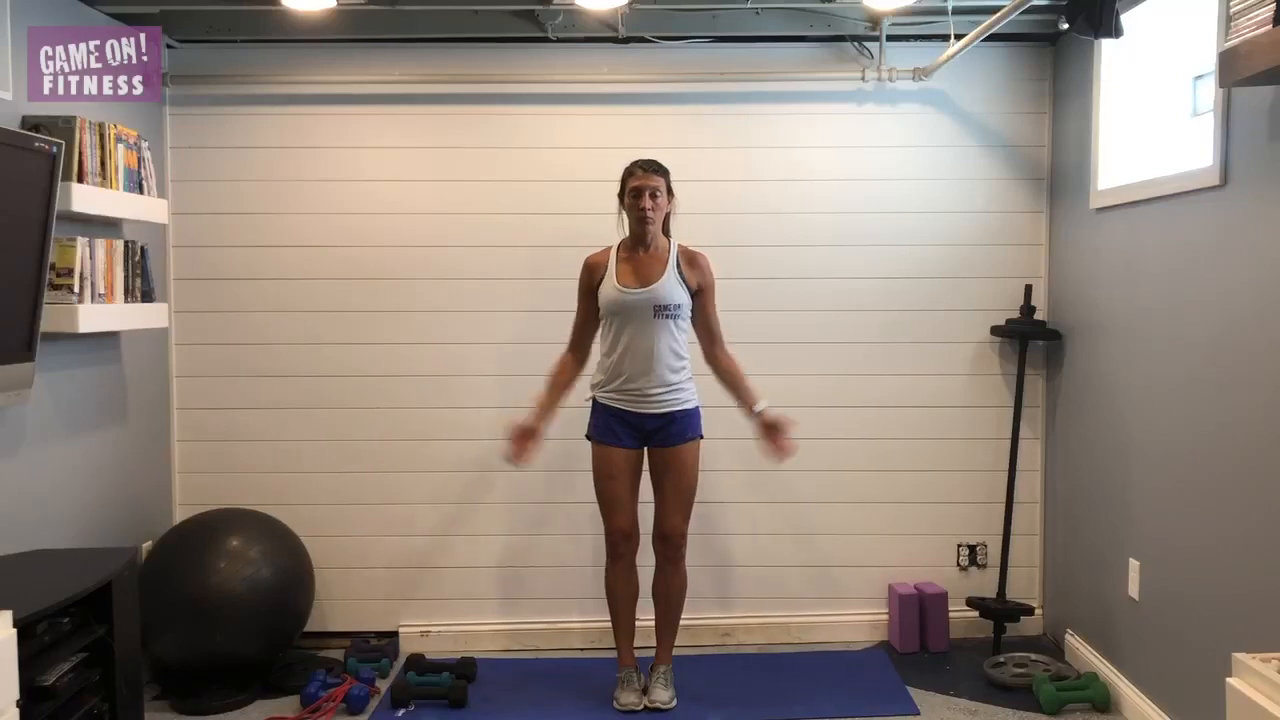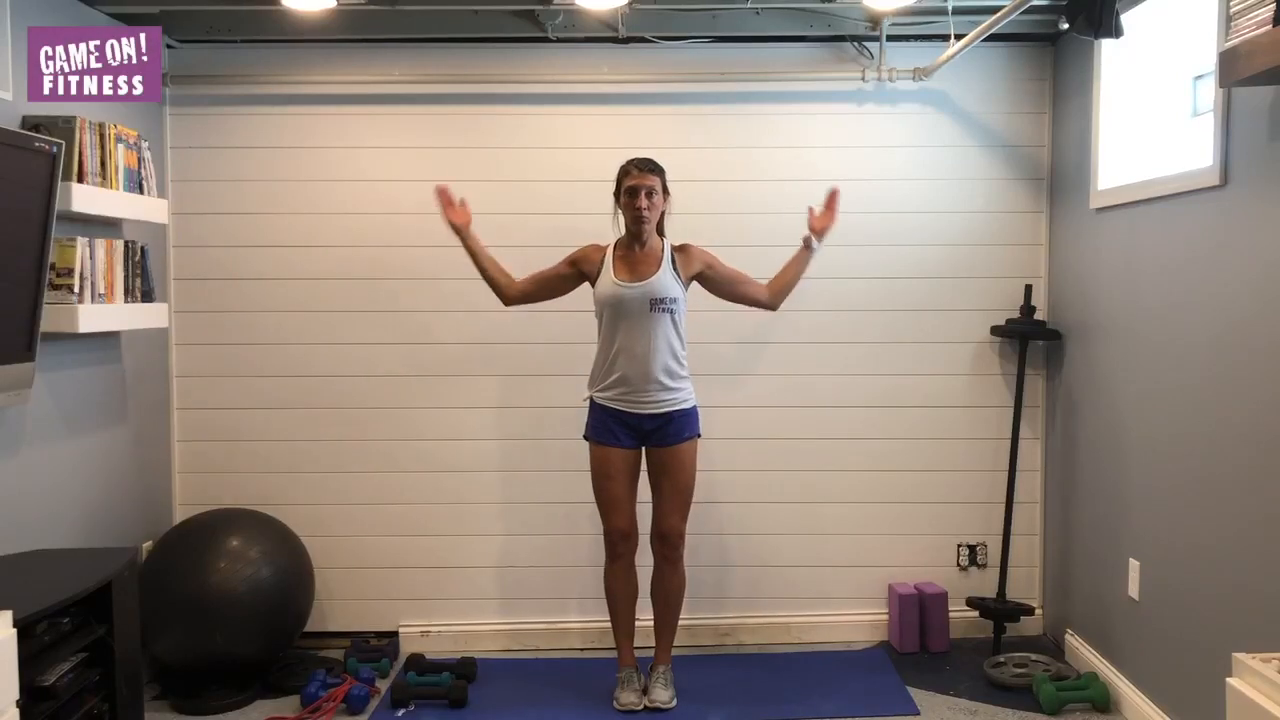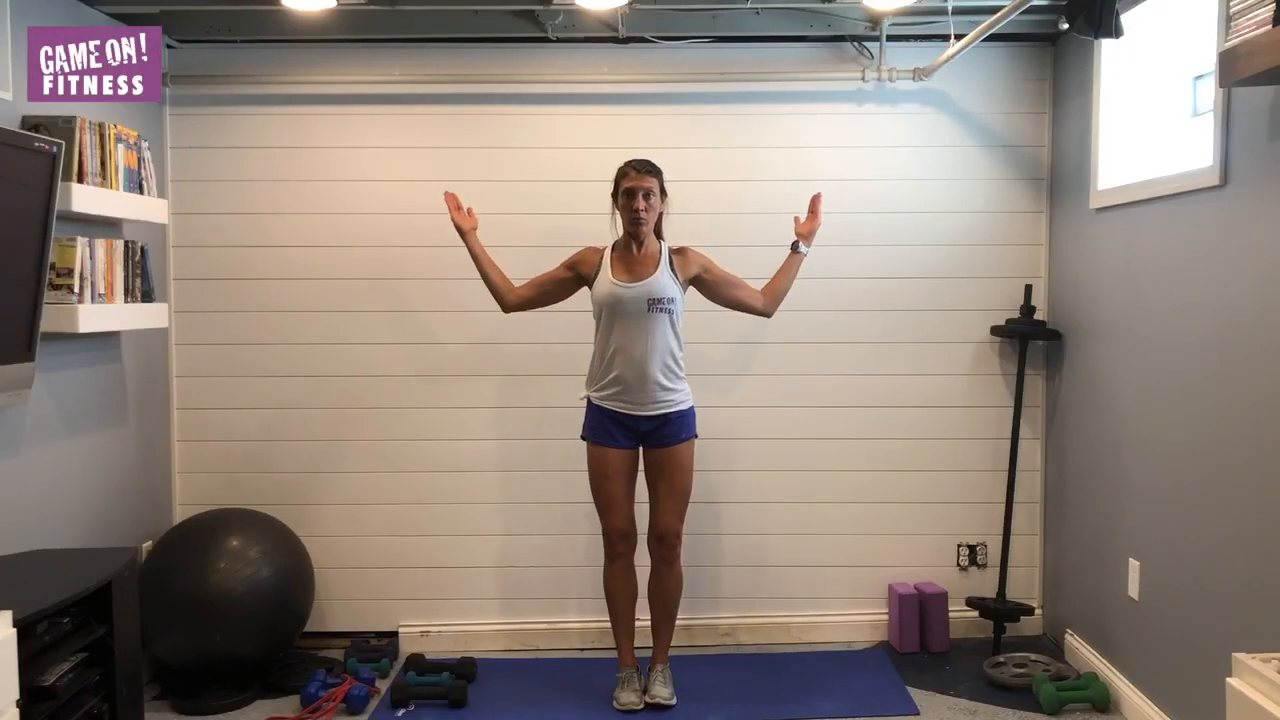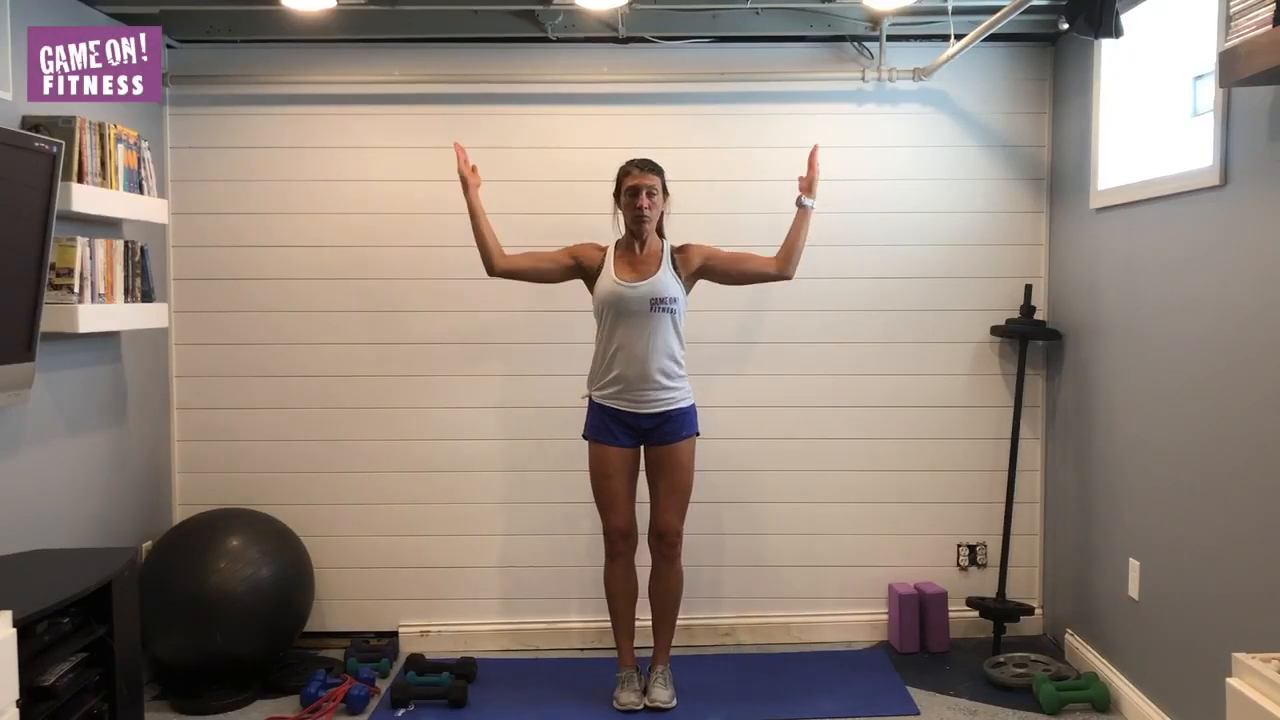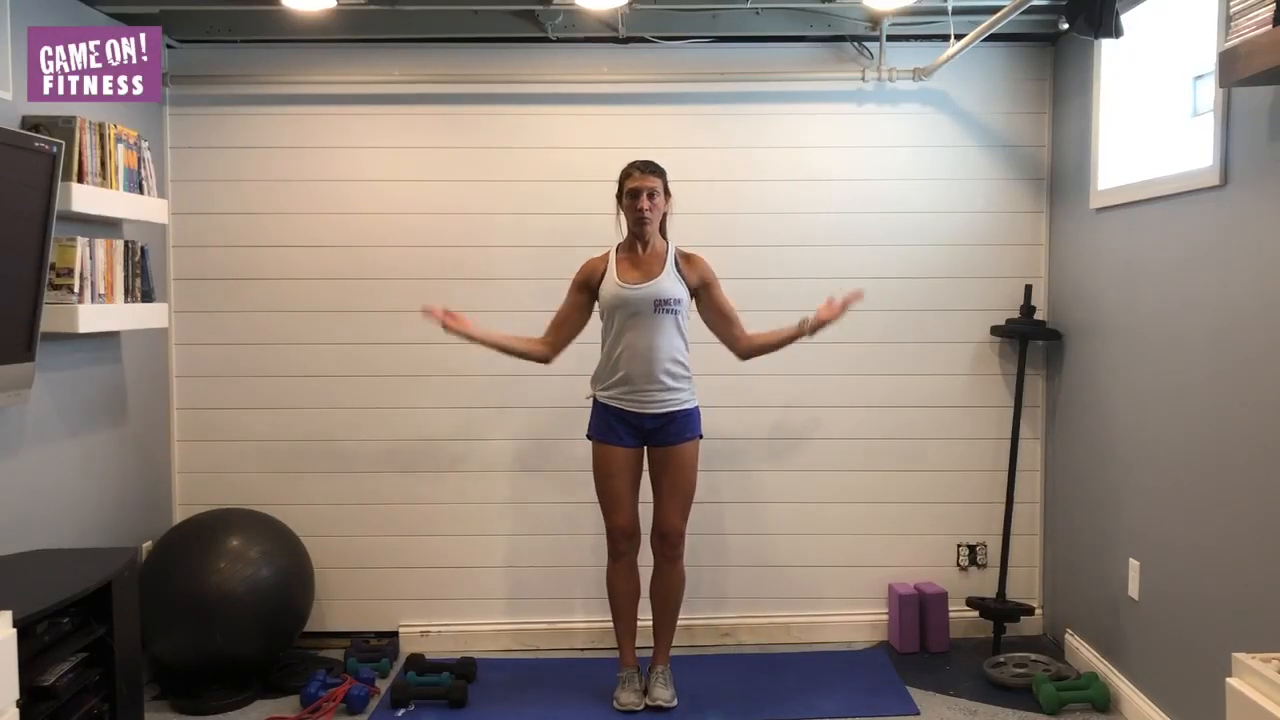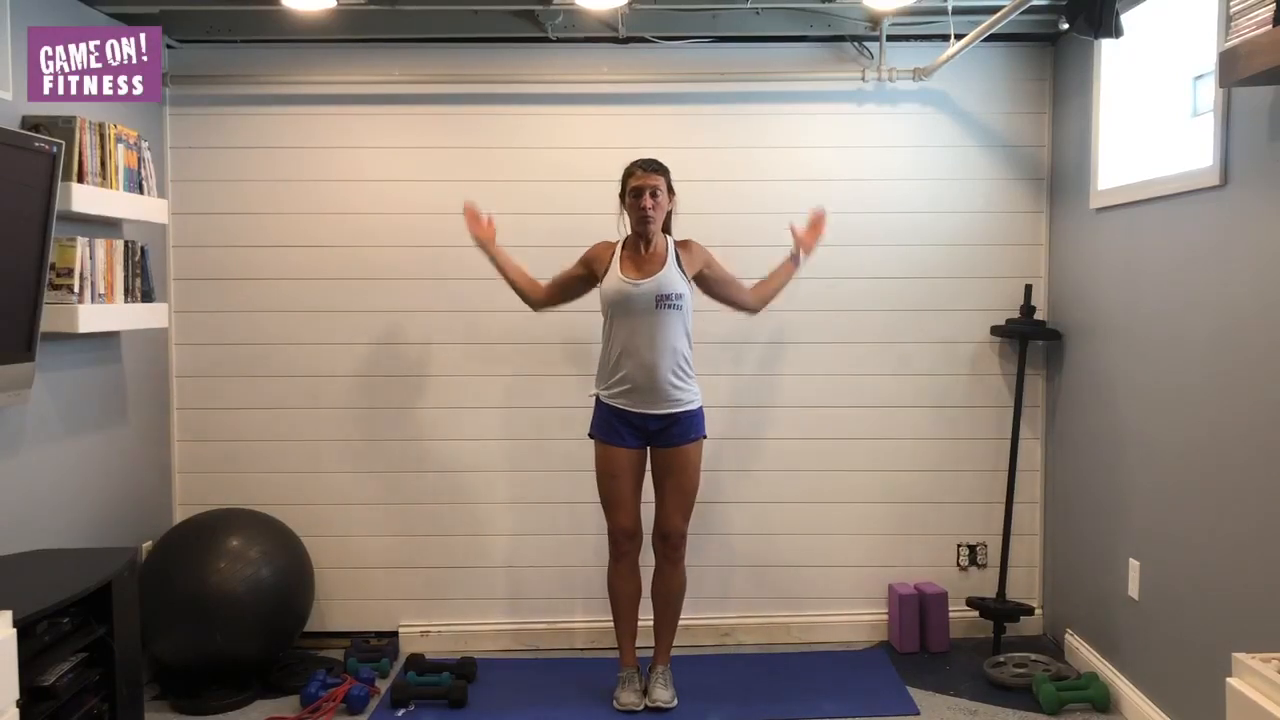
dt=0.4s
person 1, frame 1
left shoulder: (693, 265)
right shoulder: (597, 265)
left elbow: (715, 350)
right elbow: (577, 351)
left wrist: (757, 411)
right wrist: (539, 417)
left hip: (675, 415)
right hip: (614, 416)
left knee: (671, 542)
right knee: (620, 541)
left ankle: (663, 666)
right ankle: (626, 667)
person 1, frame 2
left shoulder: (688, 258)
right shoulder: (592, 259)
left elbow: (768, 297)
right elbow: (514, 293)
left wrist: (810, 241)
right wrist: (467, 235)
left hip: (673, 414)
right hip: (612, 414)
left knee: (669, 541)
right knee: (619, 540)
left ankle: (662, 666)
right ankle: (626, 667)
person 1, frame 3
left shoulder: (686, 262)
right shoulder: (591, 261)
left elbow: (765, 303)
right elbow: (511, 298)
left wrist: (800, 245)
right wrist: (471, 238)
left hip: (671, 415)
right hip: (610, 416)
left knee: (667, 541)
right knee: (618, 541)
left ankle: (661, 666)
right ankle: (627, 667)
person 1, frame 4
left shoulder: (687, 259)
right shoulder: (591, 259)
left elbow: (780, 267)
right elbow: (499, 264)
left wrist: (805, 203)
right wrist: (472, 195)
left hip: (671, 414)
right hip: (611, 415)
left knee: (667, 540)
right knee: (619, 541)
left ankle: (661, 667)
right ankle: (627, 668)
person 1, frame 5
left shoulder: (692, 267)
right shoulder: (597, 269)
left elbow: (743, 344)
right elbow: (546, 347)
left wrist: (807, 324)
right wrist: (475, 333)
left hip: (675, 414)
right hip: (615, 415)
left knee: (669, 540)
right knee: (622, 539)
left ankle: (661, 665)
right ankle: (627, 667)
person 1, frame 6
left shoulder: (691, 255)
right shoulder: (601, 257)
left elbow: (751, 300)
right elbow: (540, 297)
left wrist: (797, 255)
right wrist: (492, 249)
left hip: (679, 415)
right hip: (618, 414)
left knee: (671, 540)
right knee: (623, 539)
left ankle: (662, 666)
right ankle: (627, 667)
